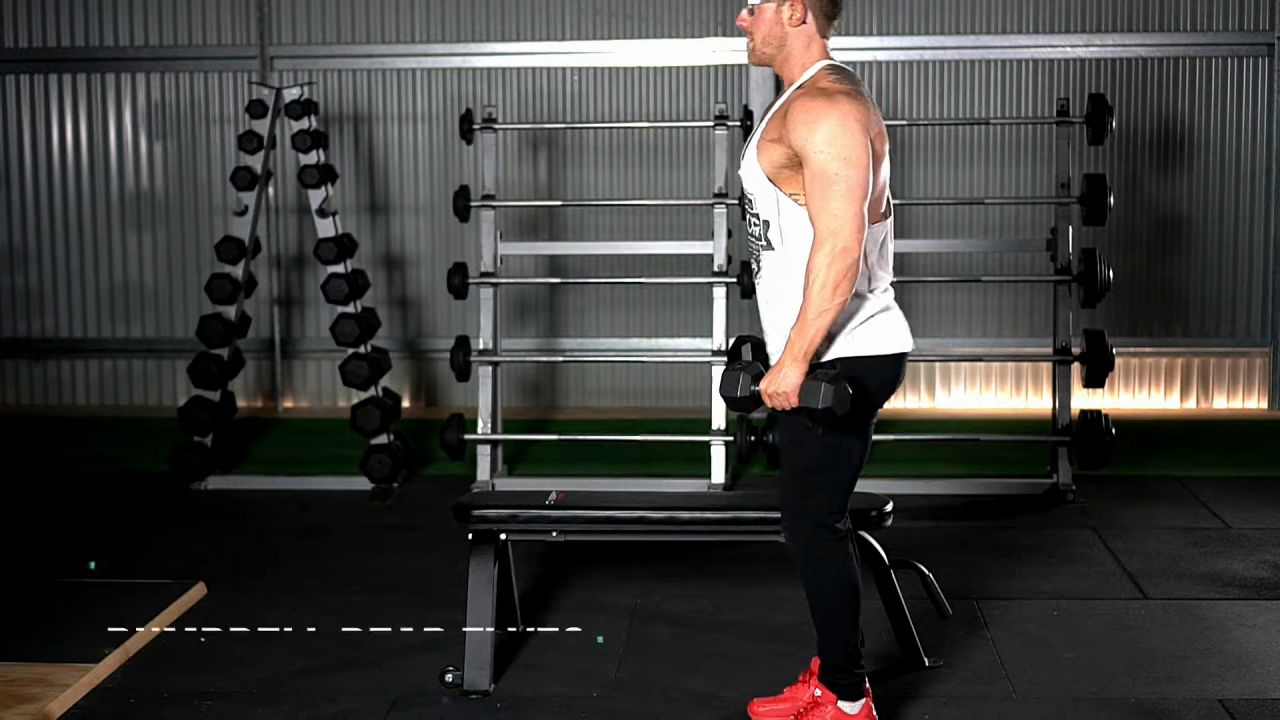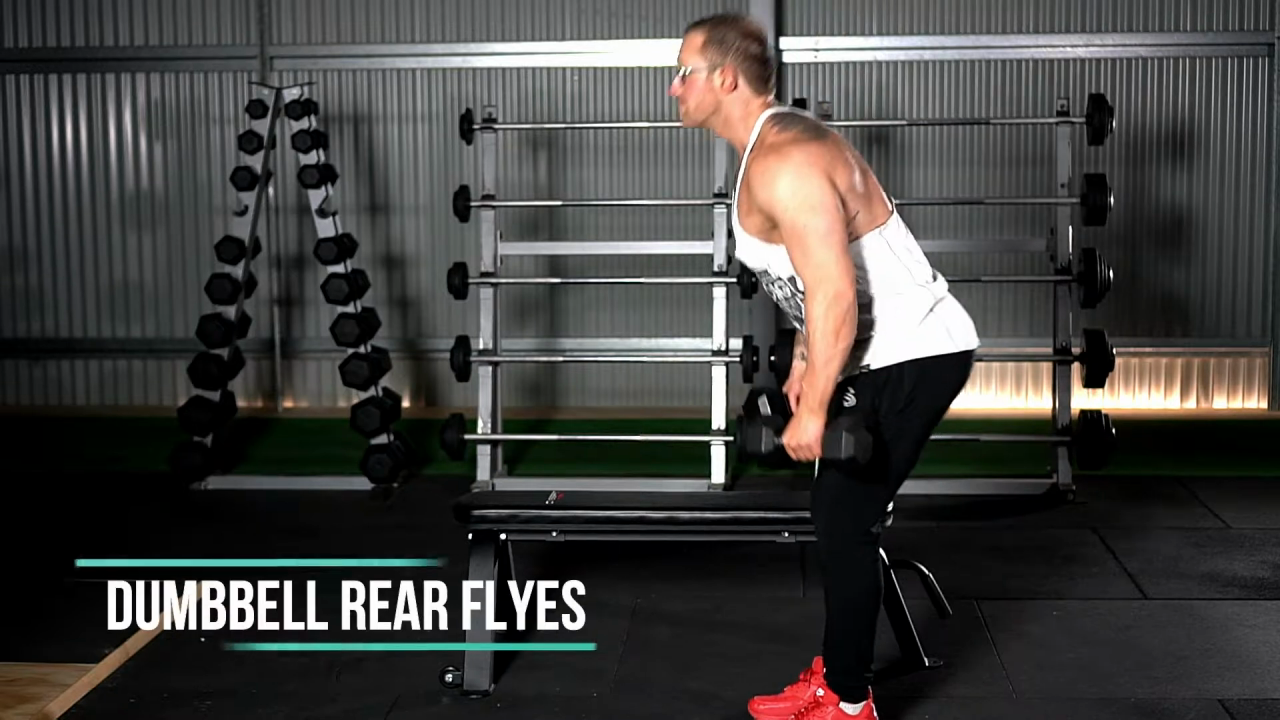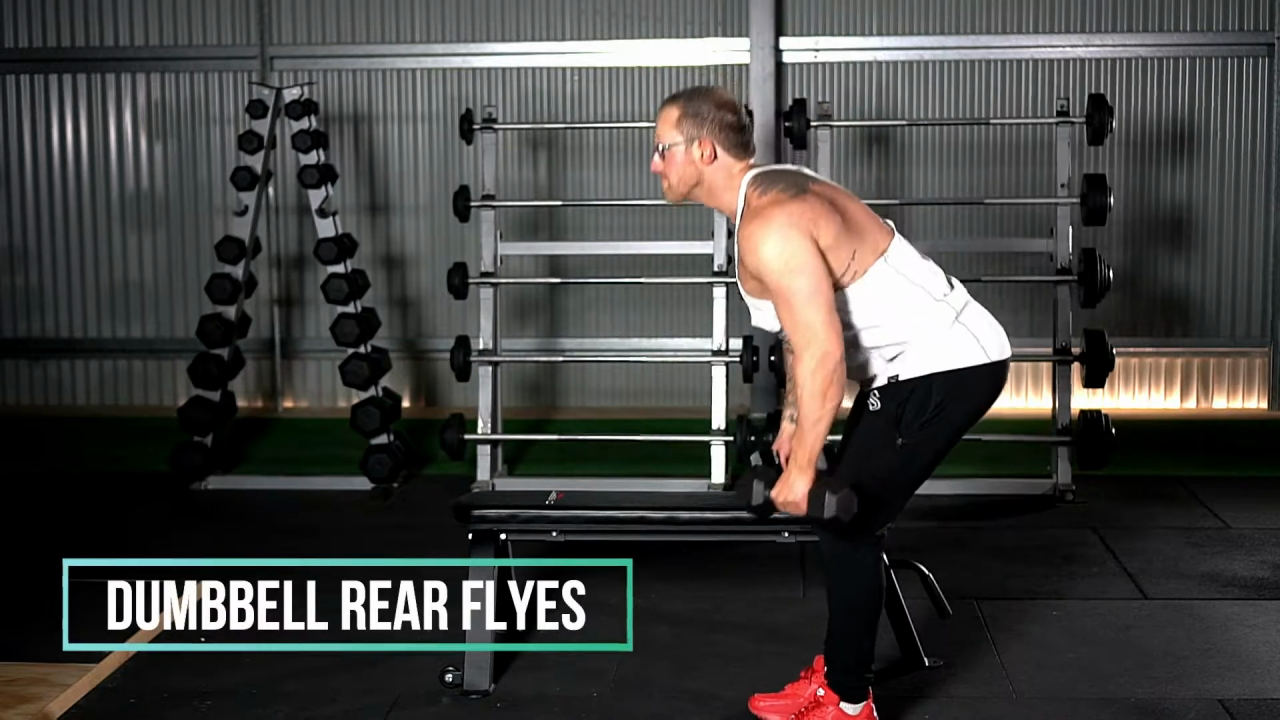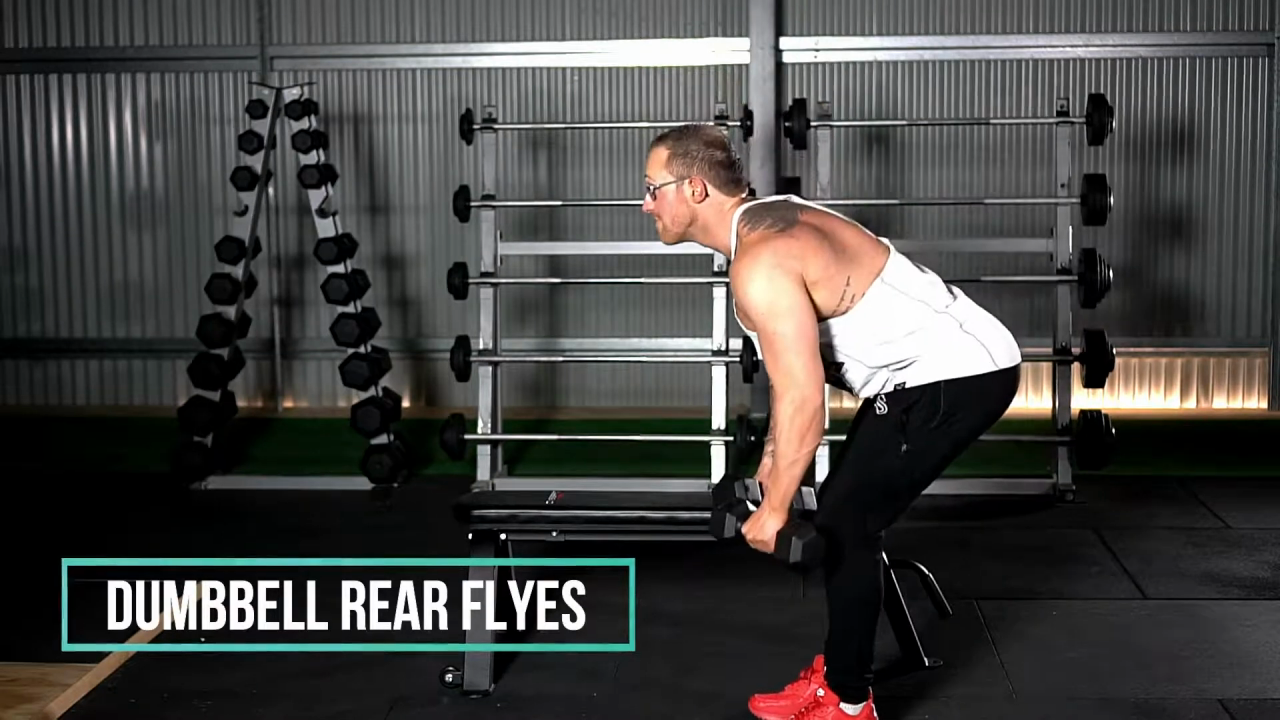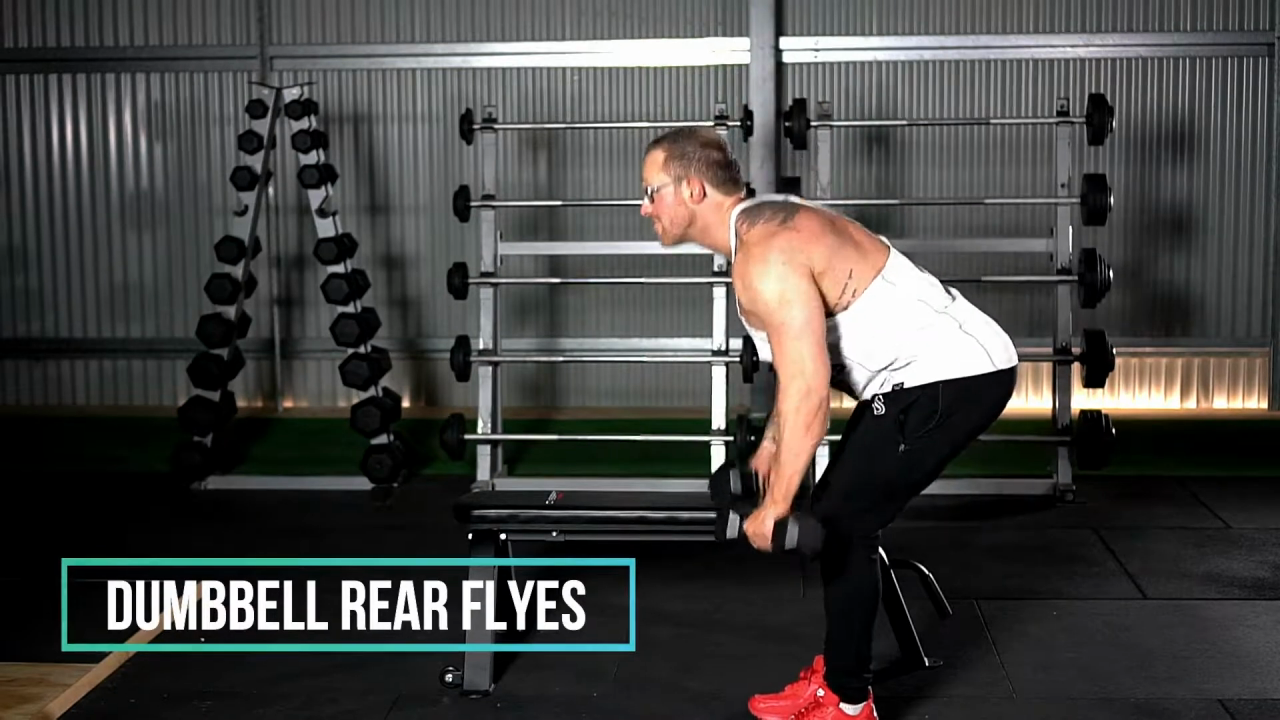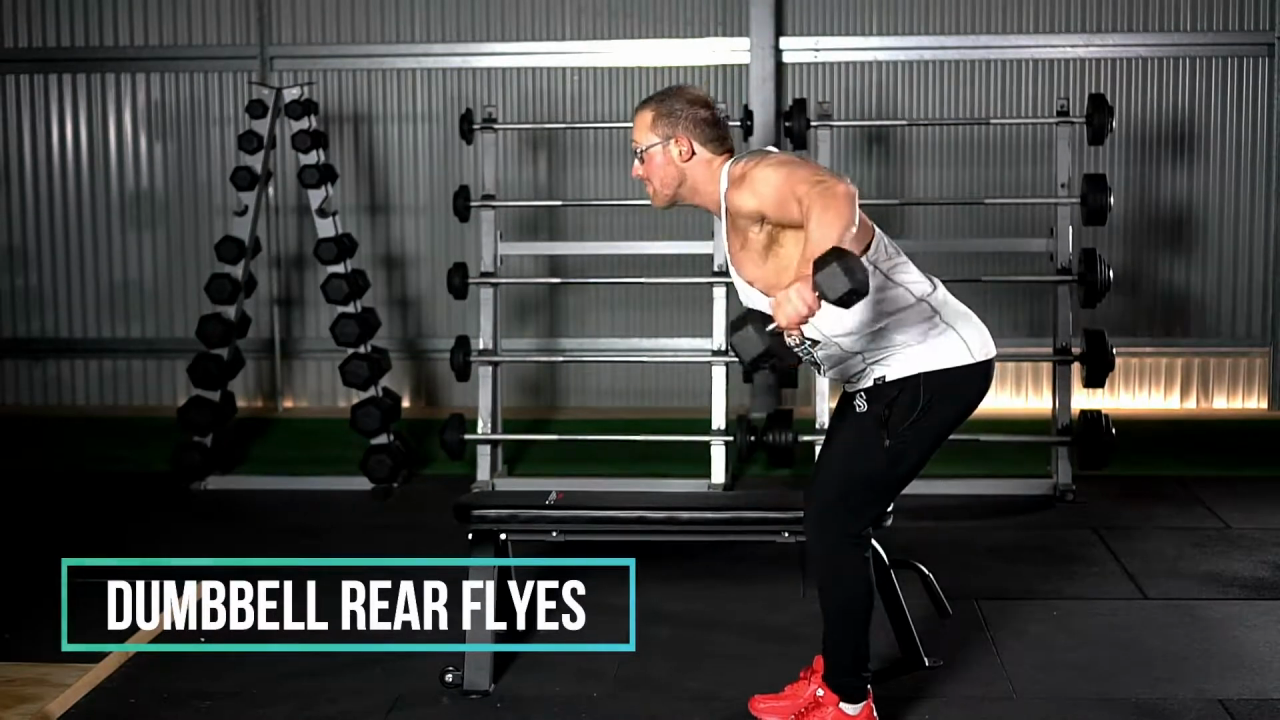
dt=0.5s
person 1, frame 1
left shoulder: (824, 108)
right shoulder: (812, 101)
left elbow: (842, 248)
left wrist: (793, 360)
right wrist: (793, 351)
left hip: (843, 356)
right hip: (835, 350)
left knee: (812, 523)
right knee: (816, 518)
person 1, frame 2
left shoulder: (782, 161)
right shoulder: (779, 145)
left elbow: (835, 294)
left wrist: (812, 410)
right wrist: (802, 368)
left hip: (911, 357)
right hip: (897, 351)
left knee: (845, 523)
right knee: (839, 517)
person 1, frame 3
left shoulder: (769, 225)
right shoulder: (772, 197)
left elbow: (822, 355)
right elbow: (809, 334)
left wrist: (802, 468)
right wrist: (792, 422)
left hip: (947, 367)
right hip: (937, 356)
left knee: (848, 520)
right knee: (847, 513)
person 1, frame 4
left shoulder: (759, 263)
right shoulder: (768, 225)
left elbow: (802, 397)
right elbow: (798, 369)
left wrist: (773, 508)
right wrist: (771, 462)
left hip: (956, 375)
right hip: (946, 364)
left knee: (845, 523)
right knee: (843, 512)
person 1, frame 5
left shoulder: (764, 253)
right shoulder: (763, 231)
left elbow: (810, 386)
right elbow: (804, 355)
left wrist: (774, 501)
right wrist: (770, 446)
left hip: (953, 377)
right hip: (937, 369)
left knee: (841, 525)
right knee: (840, 513)
person 1, frame 6
left shoulder: (751, 183)
right shoulder: (743, 193)
left elbow: (836, 198)
right elbow: (827, 203)
left wrist: (805, 286)
right wrist: (801, 293)
left hip: (928, 366)
right hip: (904, 361)
left knee: (833, 522)
right knee: (831, 514)
